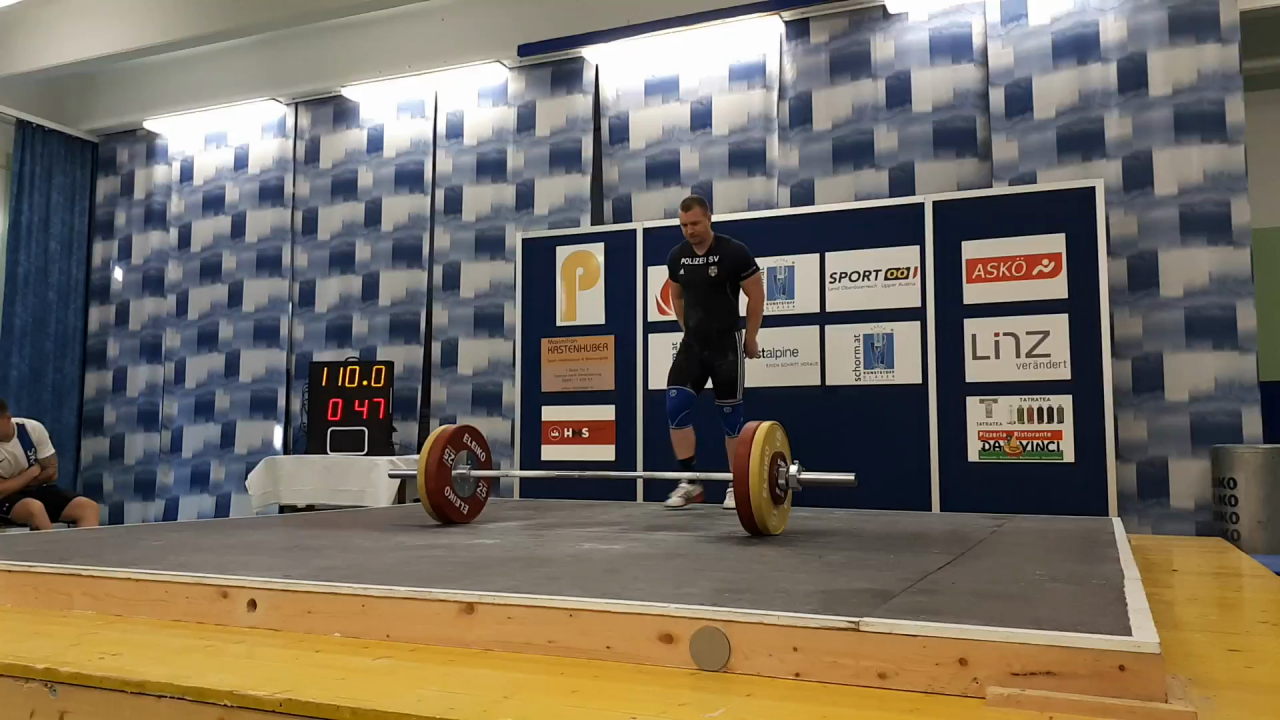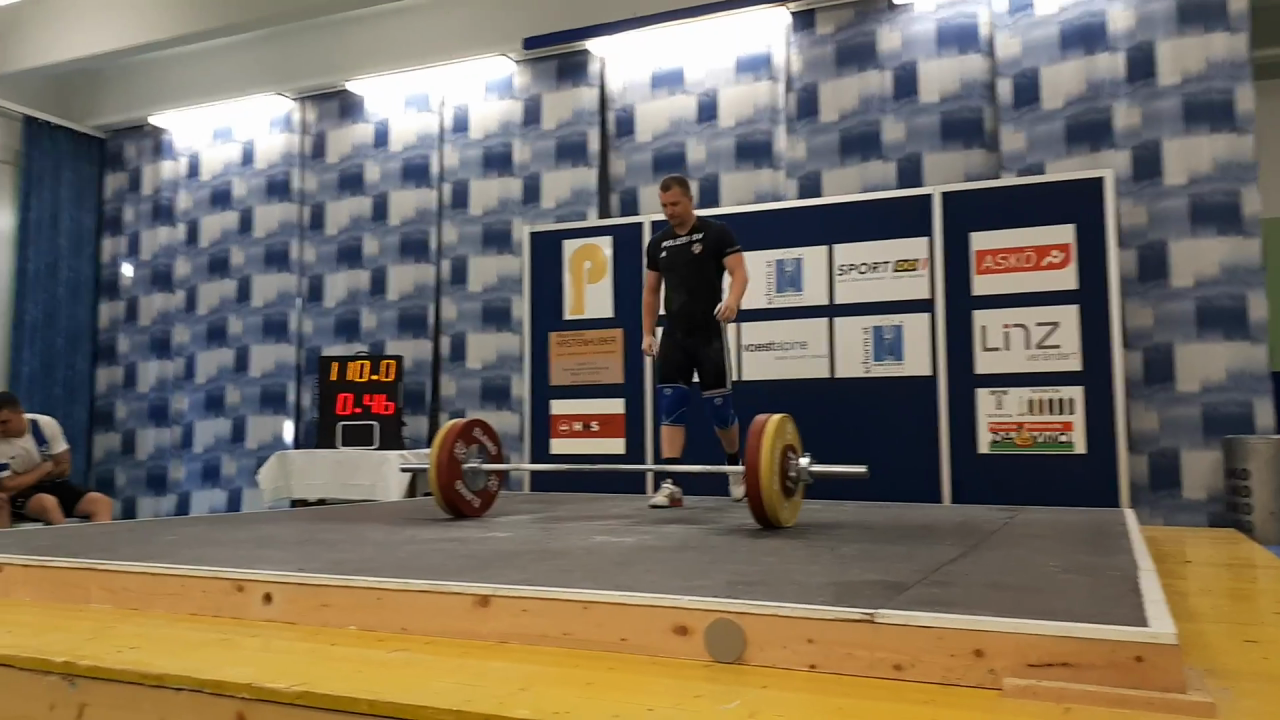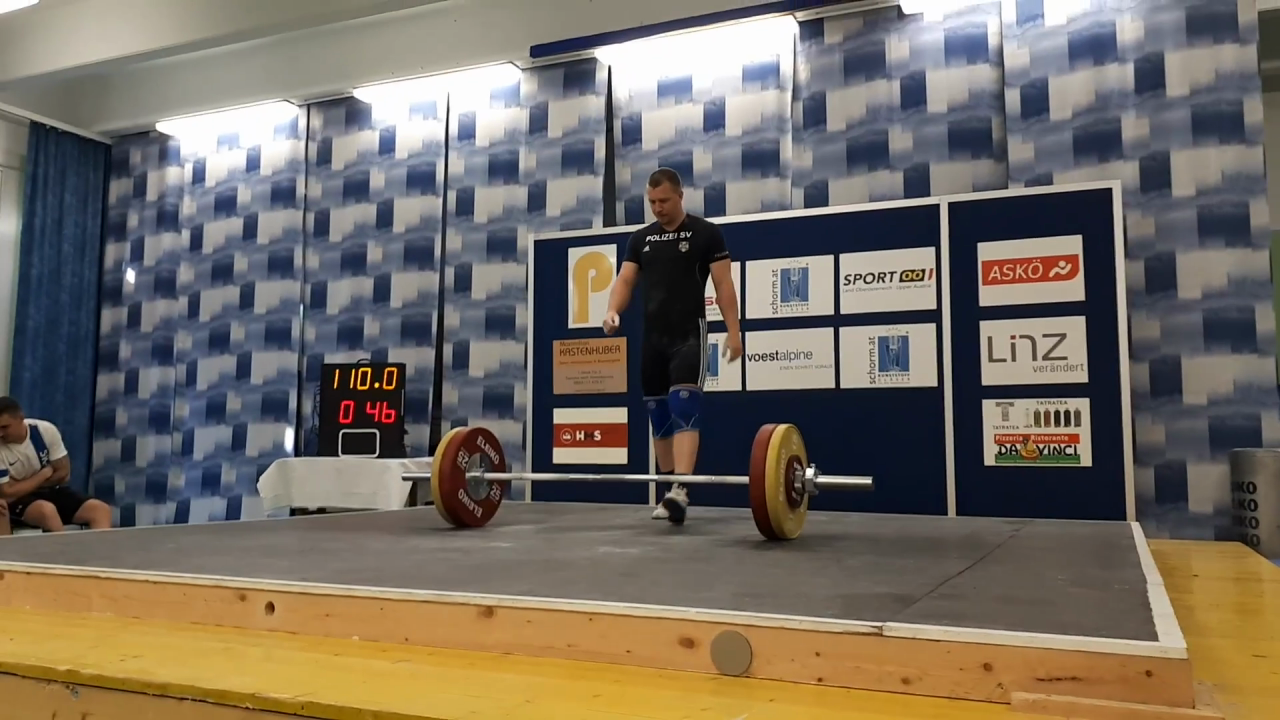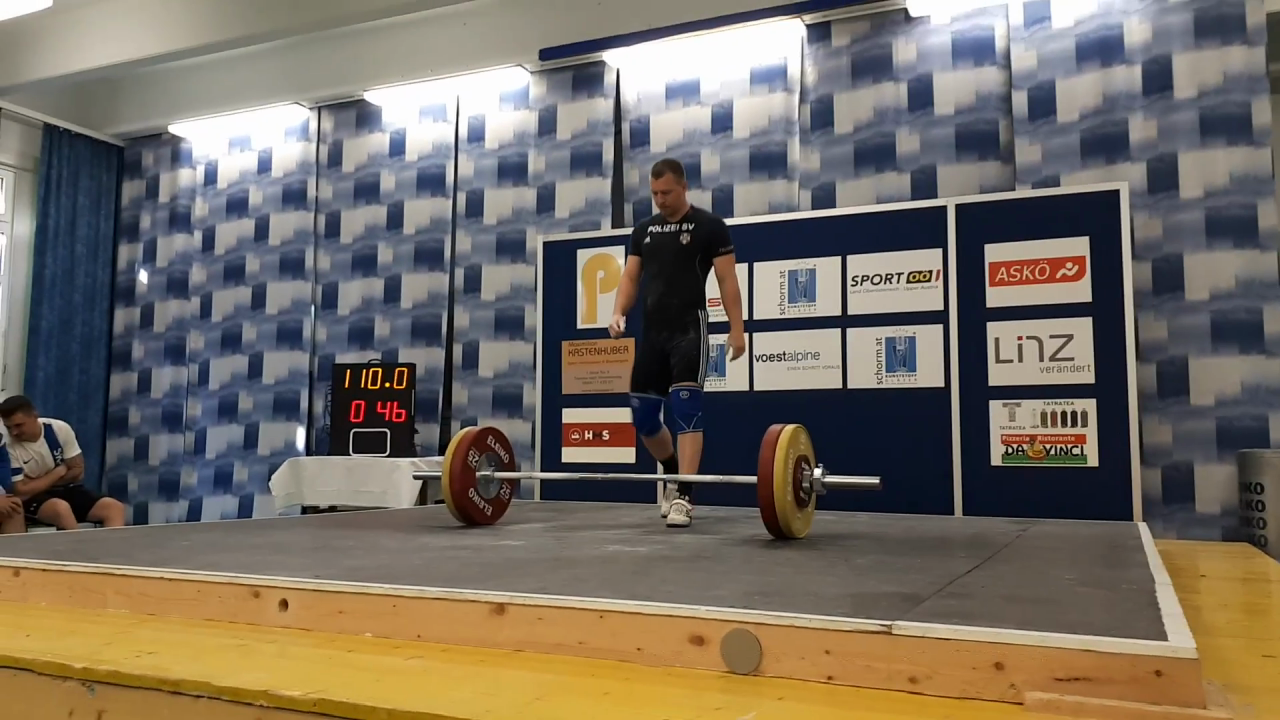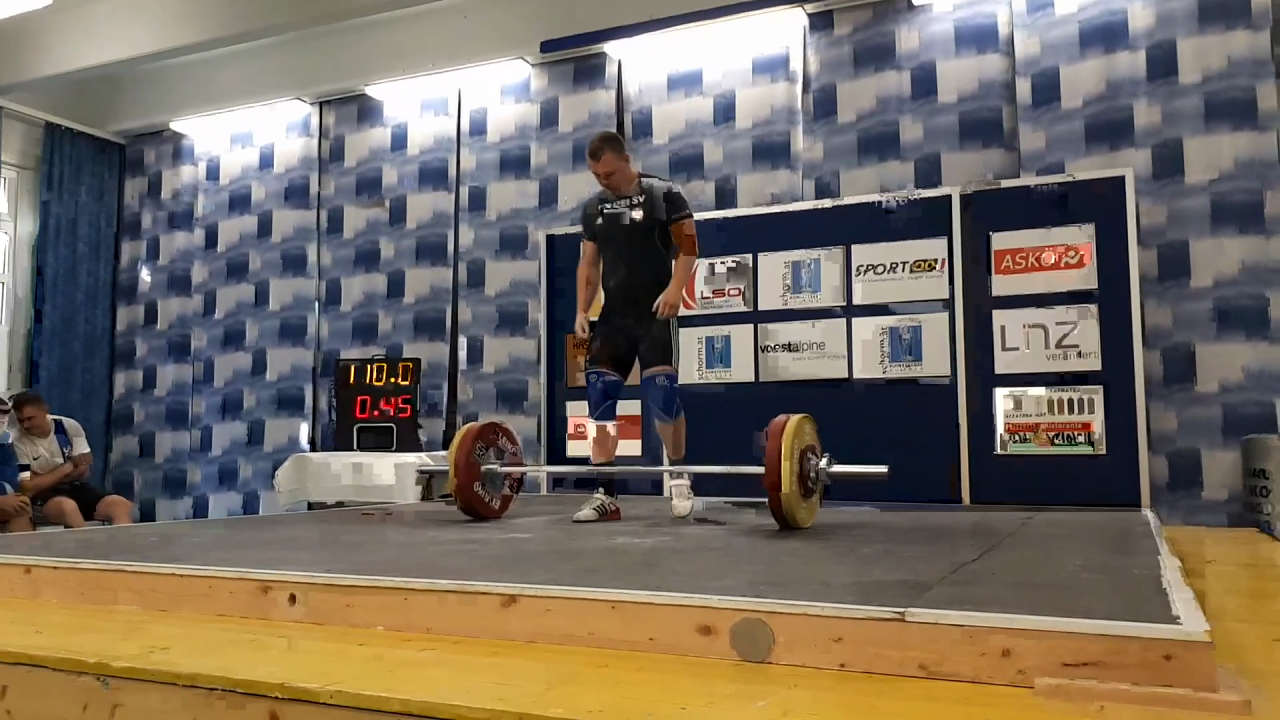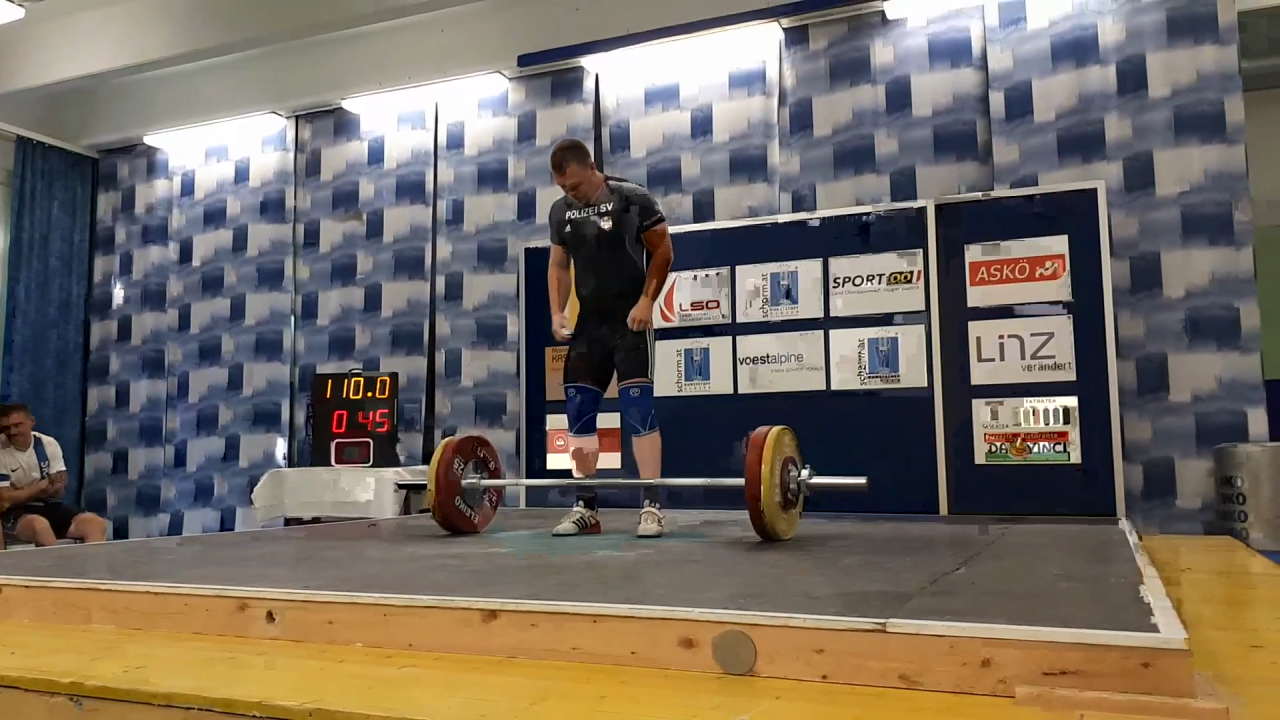
dt=0.4s
person 1, frame 1
left shoulder: (735, 253)
right shoulder: (677, 256)
left elbow: (756, 297)
left wrist: (750, 336)
left hip: (725, 344)
right hip: (693, 344)
left knee: (730, 414)
right knee: (676, 406)
left ankle: (736, 486)
right ankle: (690, 482)
person 1, frame 2
left shoulder: (717, 233)
right shoulder: (658, 243)
left elbow: (739, 273)
right elbow: (651, 290)
left wrist: (732, 301)
right wrist: (648, 332)
left hip: (709, 334)
right hip: (674, 334)
left knee: (718, 405)
right knee: (670, 405)
left ankle: (734, 465)
right ankle: (670, 483)
person 1, frame 3
left shoulder: (705, 233)
right shoulder: (641, 238)
left elbow: (724, 284)
right elbow: (625, 282)
left wrist: (734, 330)
right wrist: (613, 312)
left hip: (688, 334)
right hip: (653, 336)
left knee: (684, 406)
right knee: (658, 416)
left ankle: (680, 492)
right ankle: (669, 489)
person 1, frame 4
left shoulder: (709, 226)
right shoulder: (643, 230)
left elbow: (727, 279)
right elbow: (630, 277)
left wrist: (736, 328)
right wrist: (618, 313)
left hip: (688, 328)
right hip: (651, 331)
left knee: (685, 407)
right knee: (642, 415)
left ankle: (683, 497)
right ankle: (674, 475)
person 1, frame 5
left shoulder: (662, 194)
right shoulder: (593, 208)
left elbow: (688, 244)
right elbow: (588, 263)
left wrist: (675, 286)
right wrist: (582, 310)
left hip: (654, 312)
right hip: (614, 314)
left knee: (662, 394)
right knee: (599, 396)
left ankle: (679, 476)
right ankle: (606, 494)
person 1, frame 6
left shoulder: (631, 198)
right shoulder: (560, 212)
left elbow: (662, 251)
right elbow: (558, 265)
left wrist: (646, 301)
right wrist: (557, 311)
left hip: (629, 319)
right hip: (589, 323)
left knee: (638, 406)
right knee: (578, 409)
left ankle: (652, 506)
right ankle: (586, 507)
